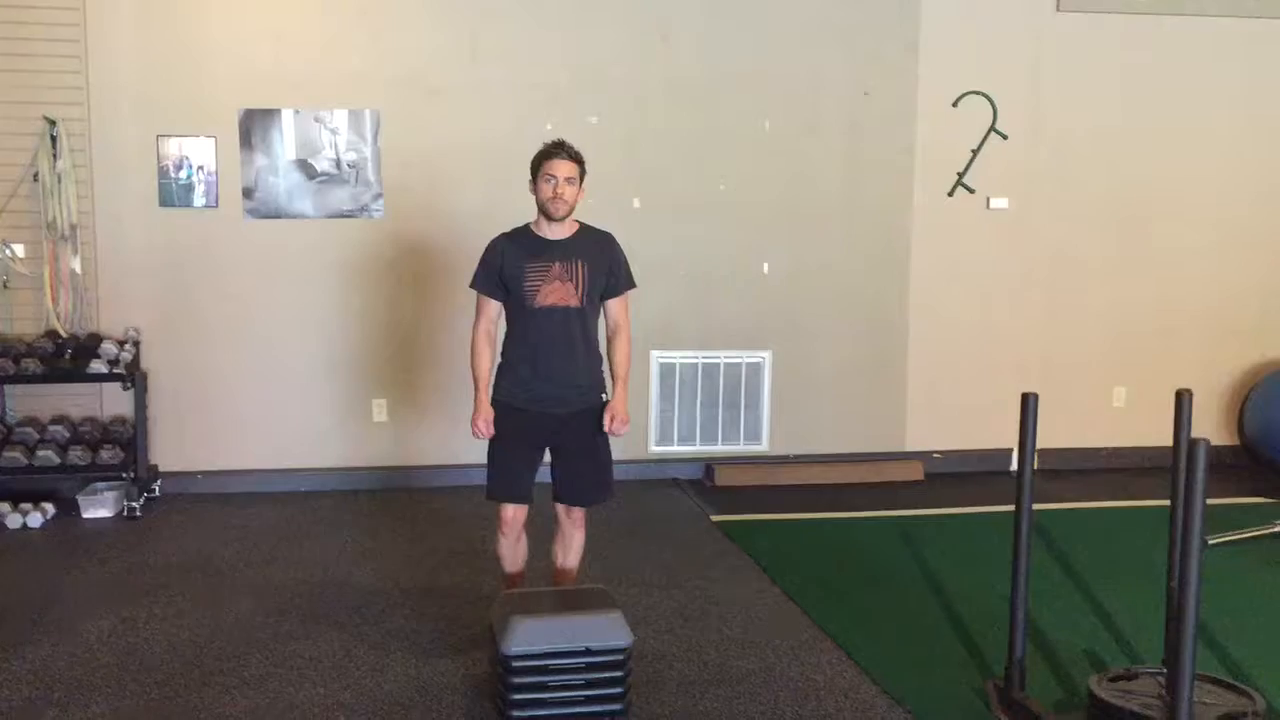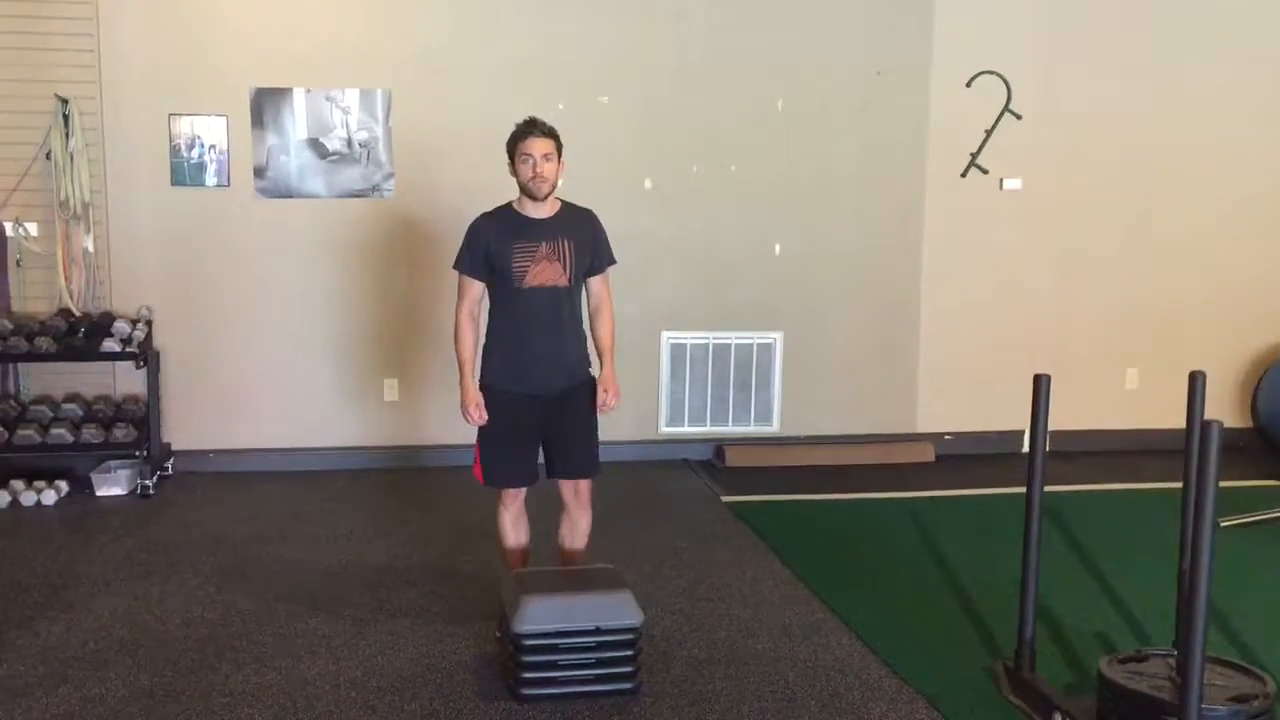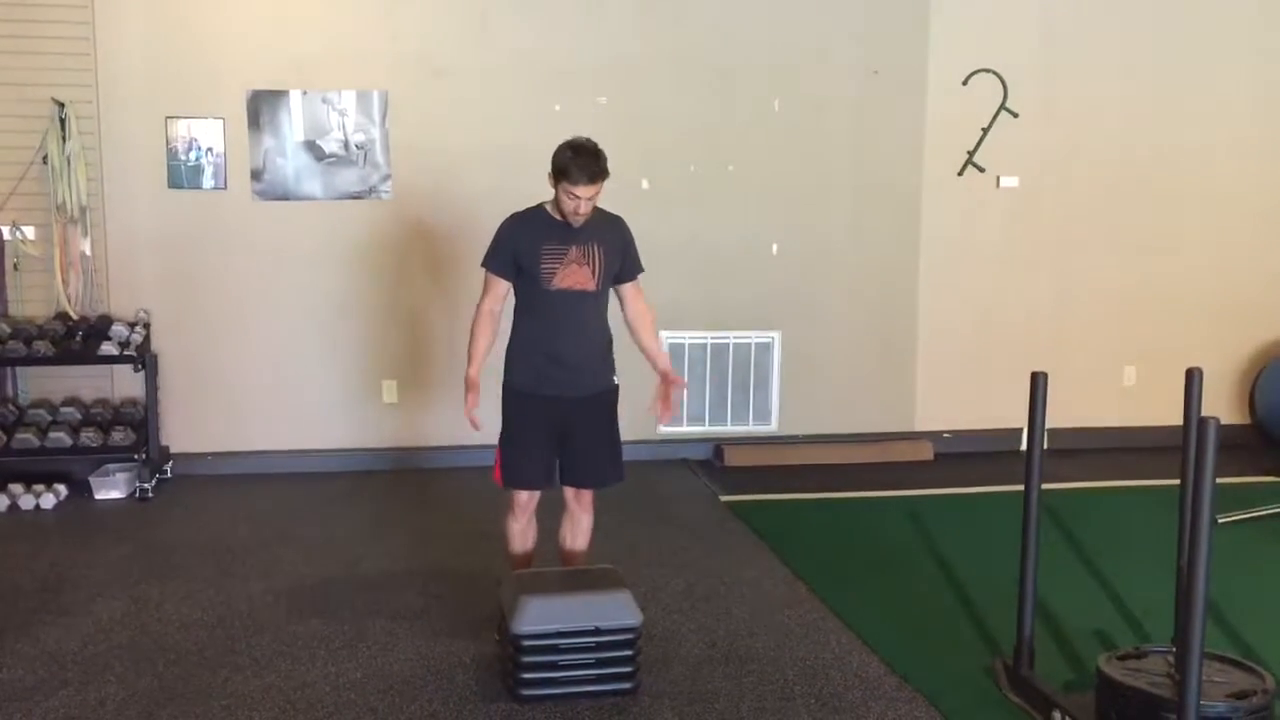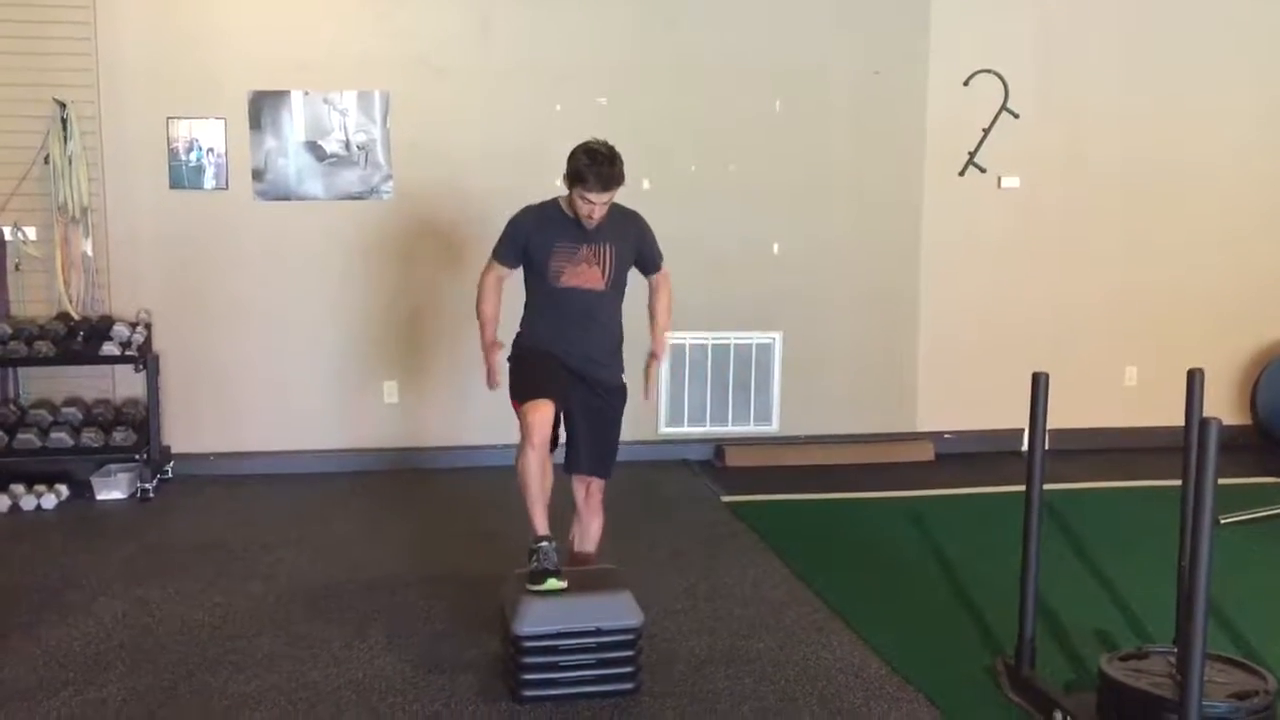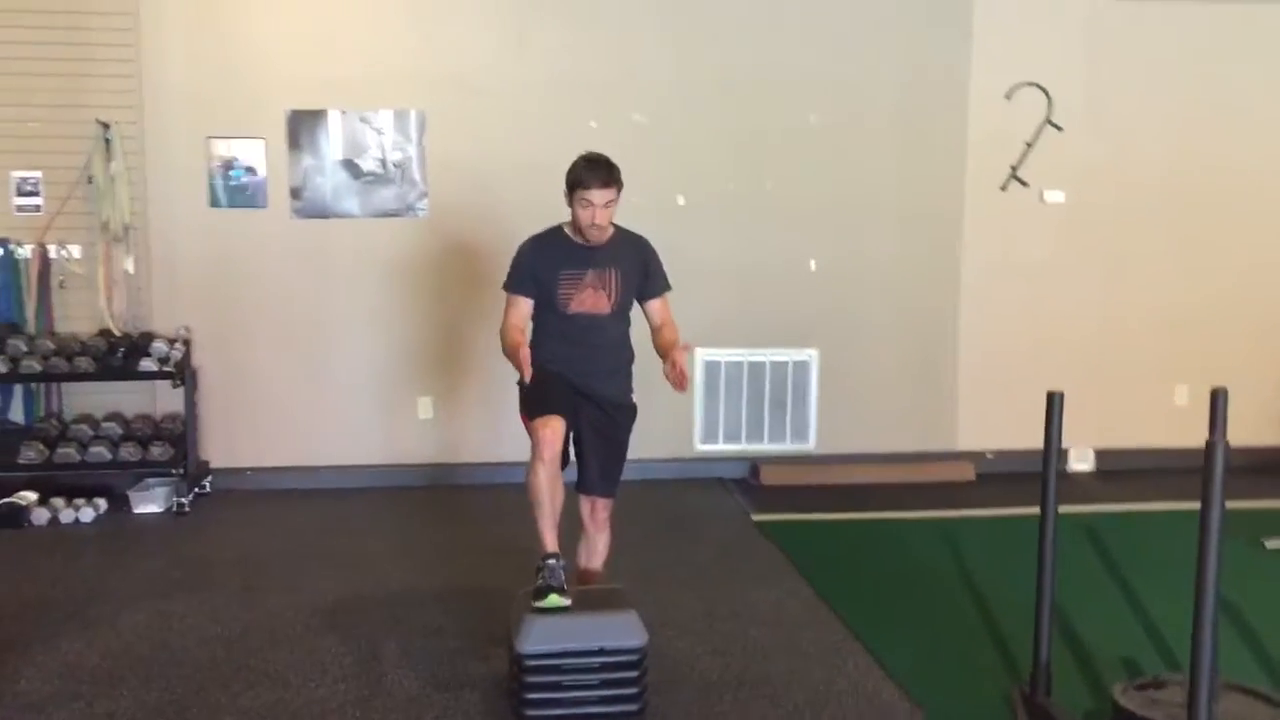
dt=1s
person 1, frame 1
left shoulder: (603, 248)
right shoulder: (504, 249)
left elbow: (618, 325)
right elbow: (484, 327)
left wrist: (619, 393)
right wrist: (481, 396)
left hip: (582, 406)
right hip: (517, 404)
left knee: (573, 514)
right knee: (511, 517)
person 1, frame 2
left shoulder: (584, 225)
right shoulder: (487, 229)
left elbow: (599, 300)
right elbow: (467, 310)
left wrist: (607, 368)
right wrist: (468, 382)
left hip: (571, 384)
right hip: (507, 387)
left knee: (578, 493)
right knee: (512, 493)
person 1, frame 3
left shoulder: (614, 231)
right shoulder: (518, 230)
left elbow: (634, 304)
right elbow: (490, 306)
left wrist: (663, 368)
right wrist: (473, 373)
left hip: (593, 389)
right hip: (529, 388)
left knee: (581, 496)
right knee: (523, 499)
person 1, frame 4
left shoulder: (631, 227)
right shoulder: (531, 222)
left elbow: (659, 282)
right elbow: (493, 277)
left wrist: (657, 347)
right wrist: (488, 340)
left hip: (602, 369)
right hip: (541, 354)
left knee: (590, 491)
right knee: (537, 427)
right ankle: (542, 546)
person 1, frame 5
left shoulder: (637, 251)
right shoulder: (537, 251)
left elbow: (660, 320)
right elbow: (513, 324)
left wrist: (671, 352)
right wrist: (519, 353)
left hip: (610, 389)
right hip: (551, 377)
left knee: (598, 509)
right knee: (548, 438)
right ankle: (551, 564)
